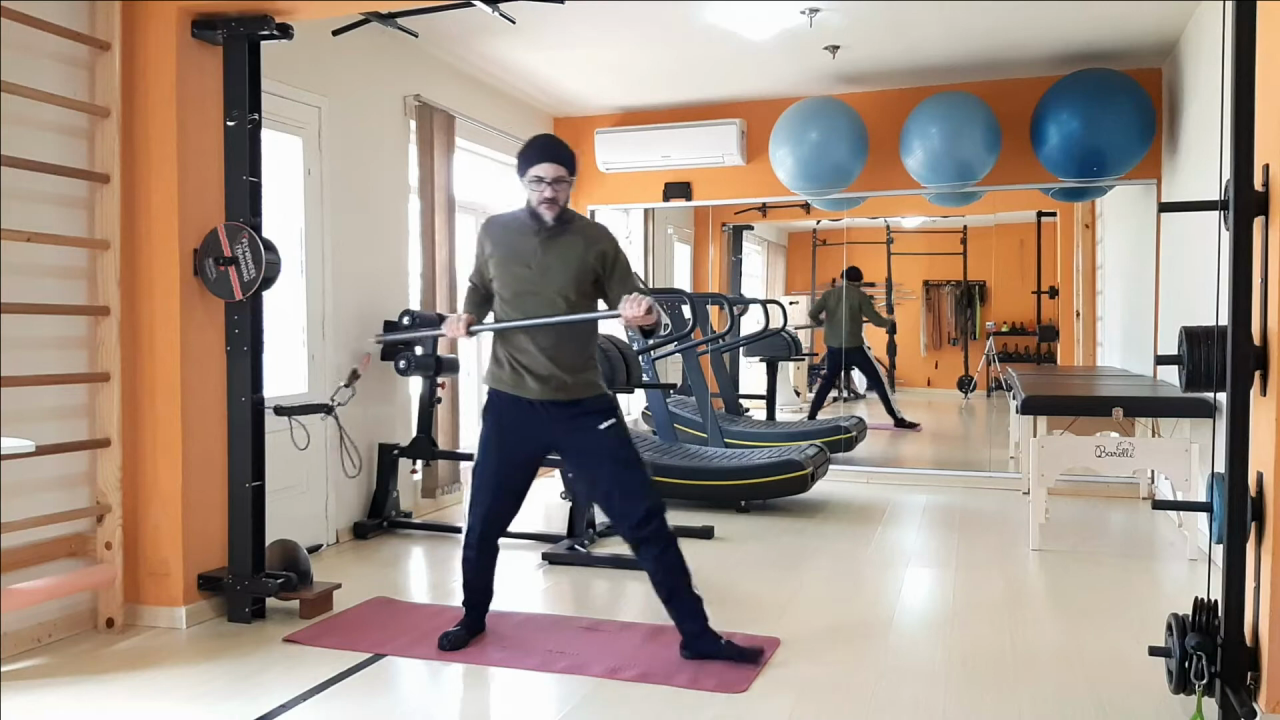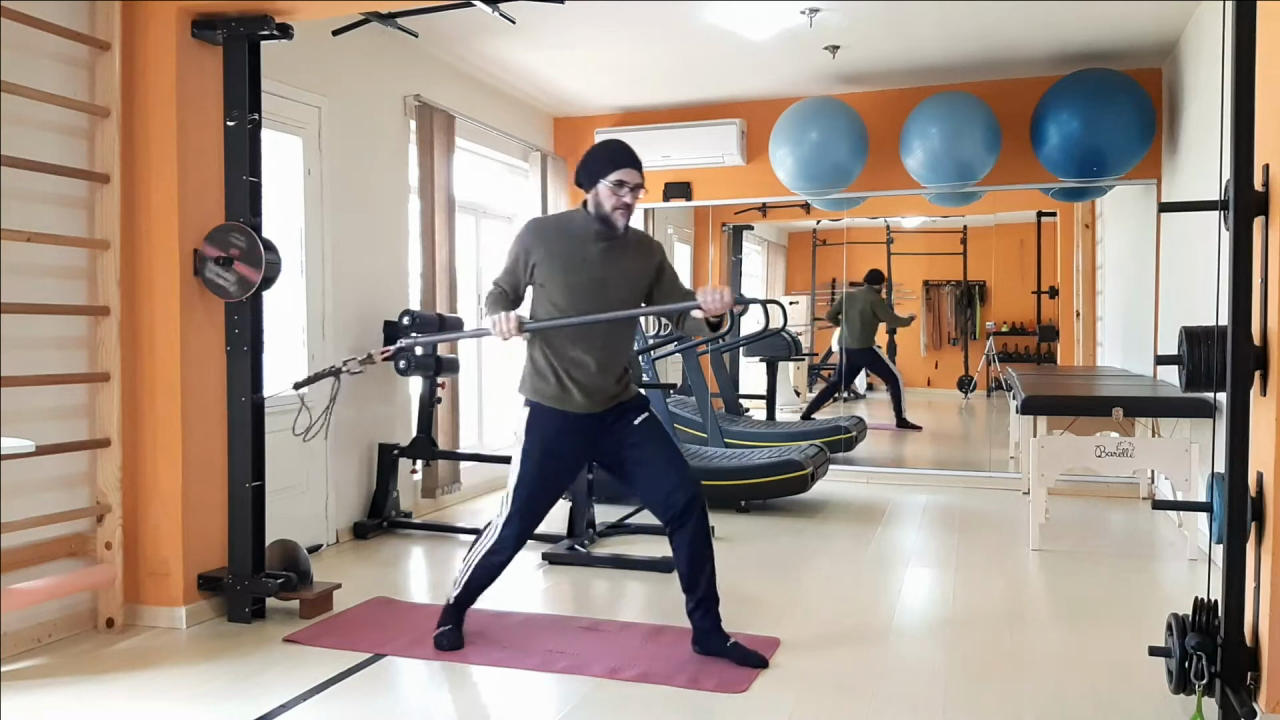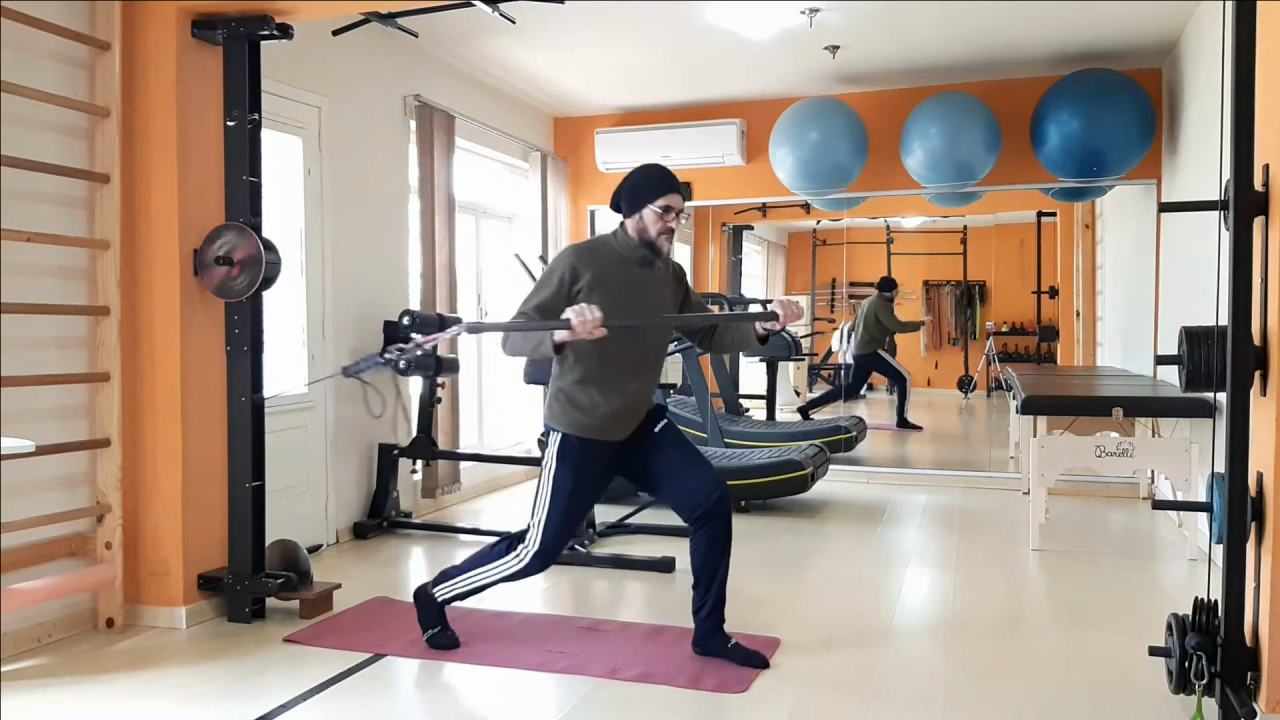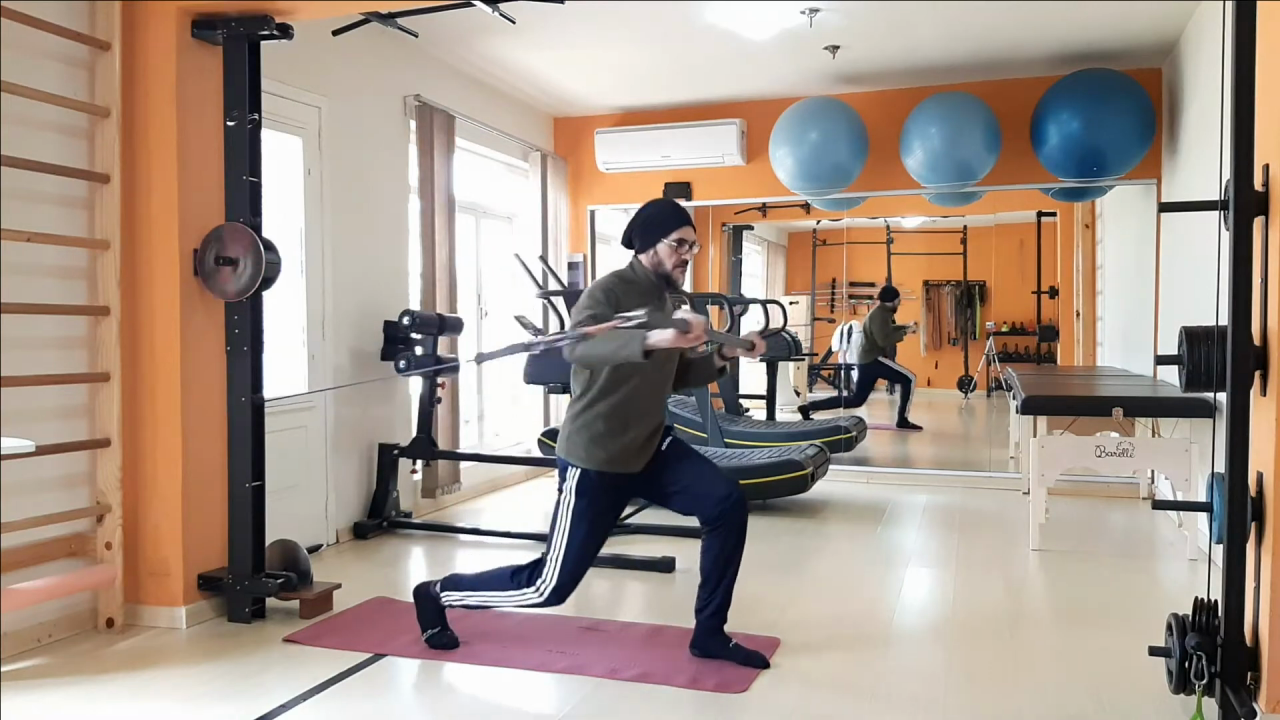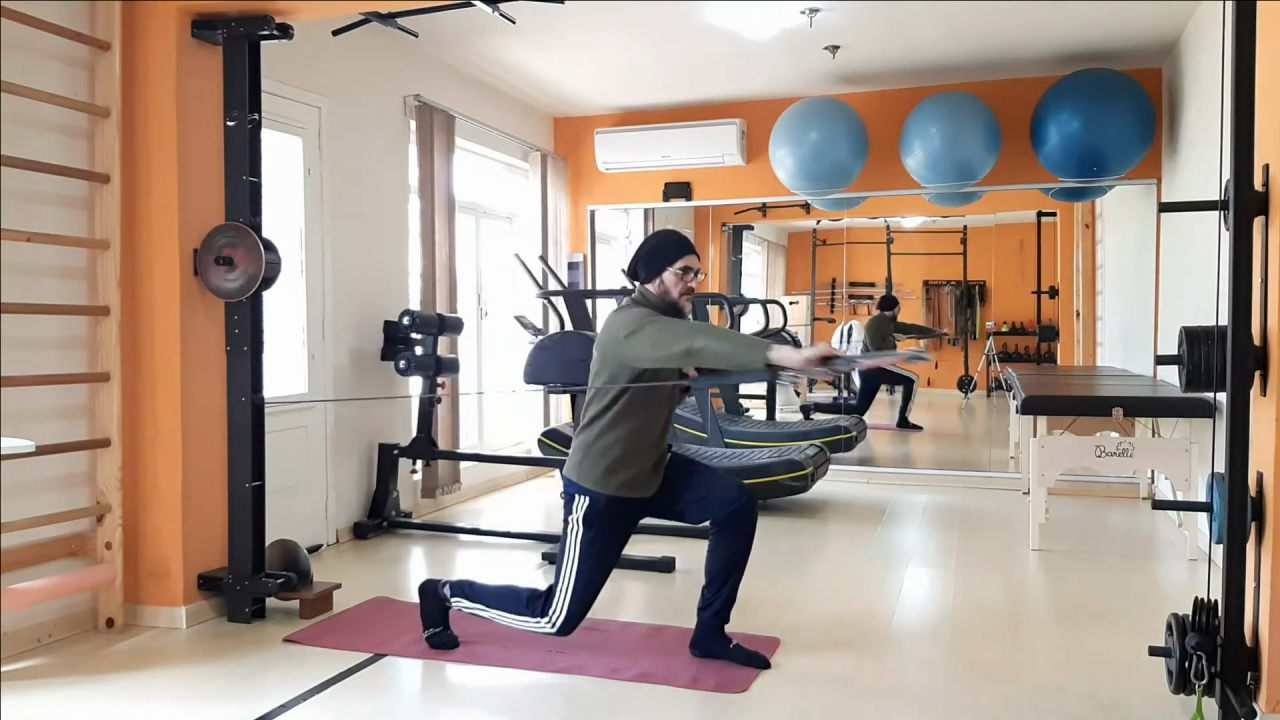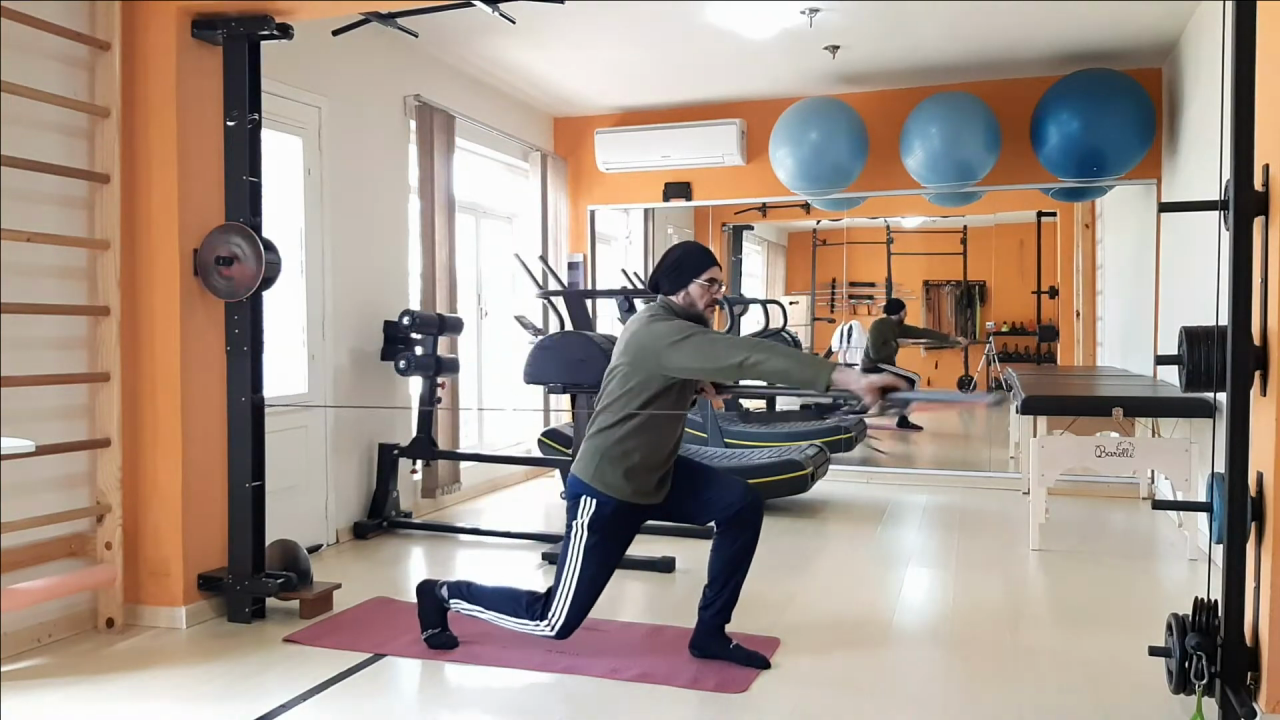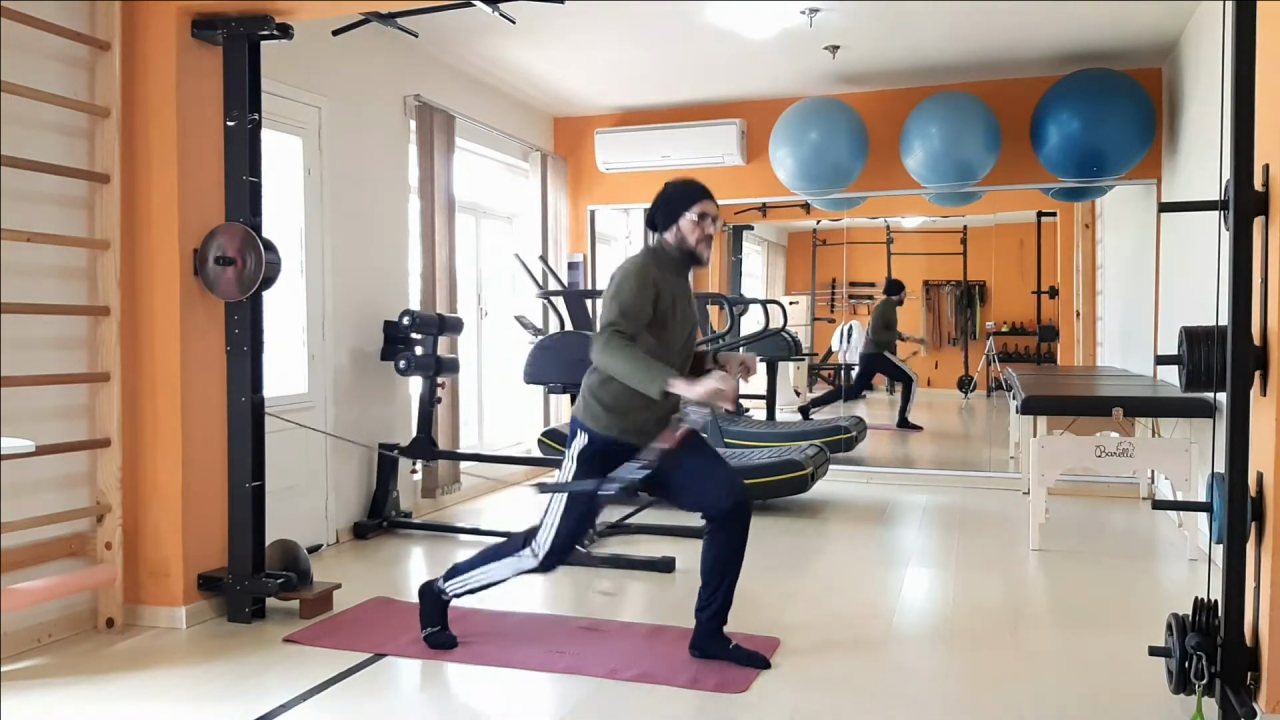
dt=0.4s
person 1, frame 1
left shoulder: (596, 241)
right shoulder: (494, 232)
left elbow: (634, 304)
left wrist: (642, 315)
right wrist: (467, 316)
left hip: (581, 403)
right hip: (511, 402)
left knee: (640, 513)
right knee: (484, 519)
left ankle: (696, 634)
right ankle: (474, 616)
person 1, frame 2
left shoulder: (647, 251)
right shoulder: (542, 235)
left elbow: (681, 317)
right elbow: (500, 294)
left wrist: (707, 311)
right wrist: (501, 318)
left hip: (619, 406)
right hip: (553, 410)
left knee: (686, 503)
right knee: (515, 523)
left ankle: (708, 631)
right ankle: (455, 607)
person 1, frame 3
left shoulder: (670, 274)
right shoulder: (580, 261)
left elbow: (709, 335)
right elbow: (514, 336)
left wrist: (763, 327)
right wrist: (564, 334)
left hip: (641, 423)
right hip: (580, 429)
left knee: (711, 502)
right knee: (537, 551)
left ankle: (710, 633)
right ankle: (434, 594)
person 1, frame 4
left shoulder: (663, 299)
right shoulder: (612, 291)
left elbow: (678, 377)
right elbow: (577, 347)
left wrist: (723, 359)
right wrist: (653, 340)
left hip: (650, 448)
right hip: (594, 460)
left knee: (728, 504)
right knee: (550, 586)
left ankle: (709, 633)
right ankle: (437, 595)
person 1, frame 5
left shoulder: (661, 318)
right shoulder: (629, 322)
right elbow: (691, 342)
left wrist: (688, 381)
right wrist: (783, 354)
left hip: (650, 469)
right hip: (599, 484)
left knee: (736, 506)
right knee: (558, 618)
left ankle: (710, 634)
right ankle: (444, 594)
person 1, frame 6
left shoulder: (671, 327)
right shoulder: (661, 332)
right elbow: (743, 355)
left wrist: (702, 388)
right wrist: (848, 378)
left hip: (657, 475)
right hip: (606, 487)
left knee: (743, 506)
right knee: (559, 620)
left ankle: (709, 635)
right ankle: (443, 594)
person 1, frame 7
left shoulder: (681, 279)
right shoulder: (640, 274)
right elbow: (609, 347)
left wrist: (717, 362)
right wrist: (685, 386)
left hip: (661, 429)
right hip: (603, 434)
left knee: (732, 503)
right knee: (547, 549)
left ankle: (709, 636)
right ankle: (438, 593)
